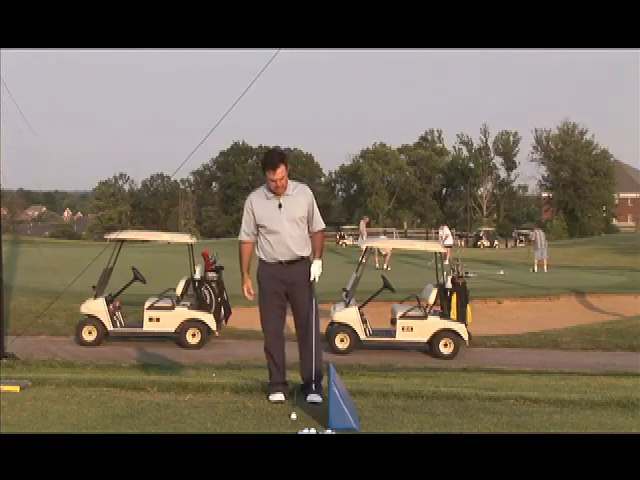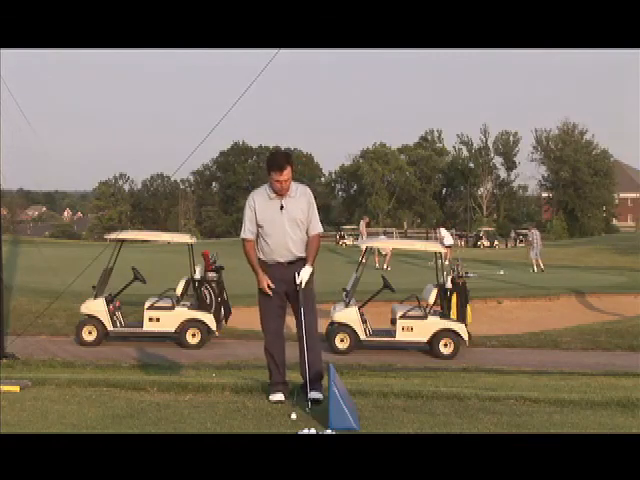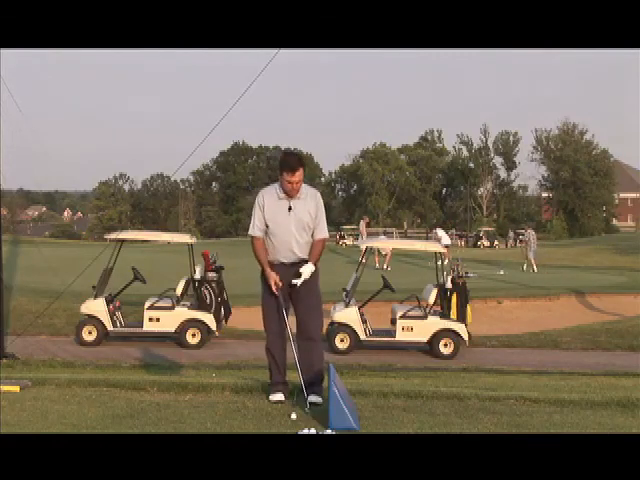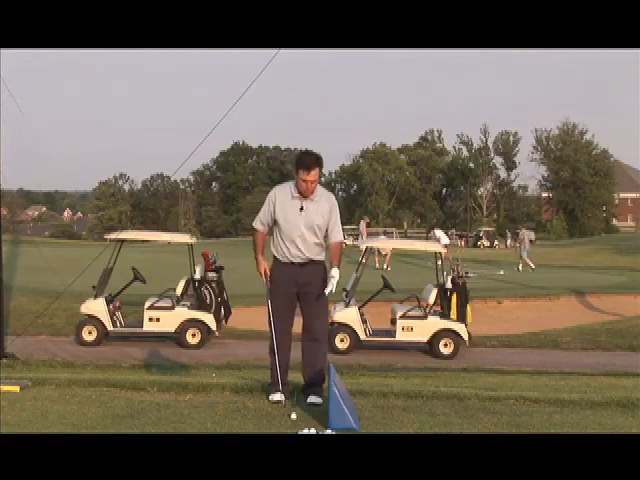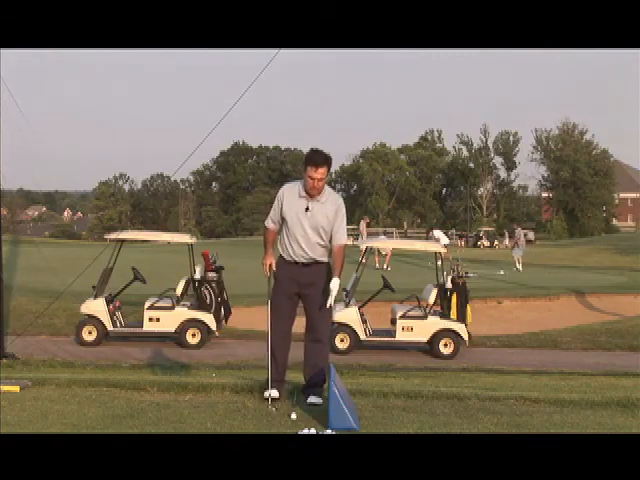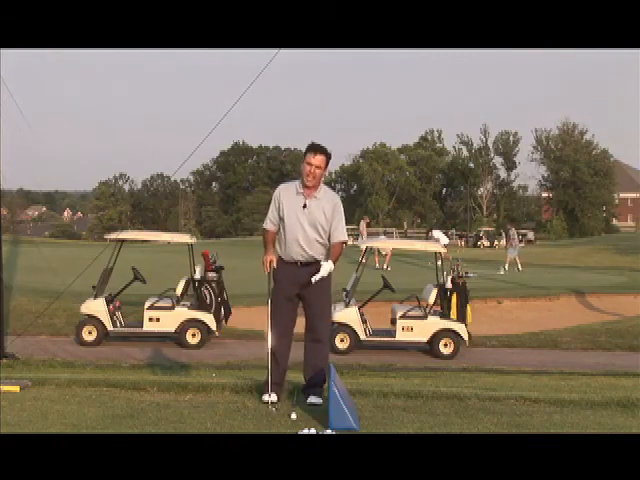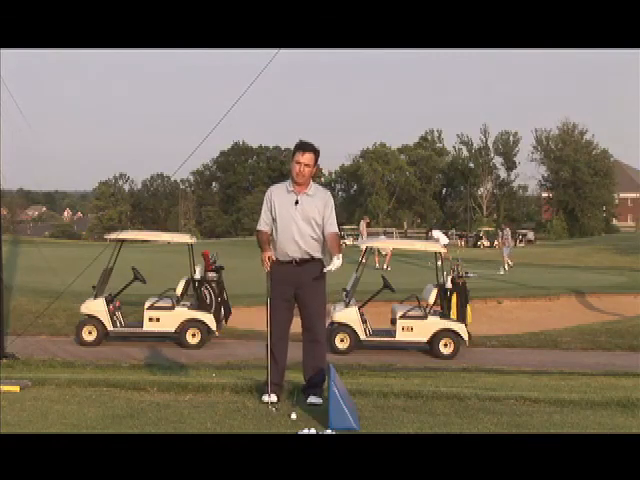
dt=0.3s
person 1, frame 1
left shoulder: (304, 193)
right shoulder: (254, 200)
left elbow: (317, 229)
right elbow: (247, 240)
left wrist: (317, 259)
right wrist: (245, 276)
left hip: (301, 268)
right hip: (269, 271)
left knee: (308, 327)
right knee: (272, 330)
left ankle: (312, 384)
right ankle: (277, 385)
person 1, frame 2
left shoulder: (305, 194)
right shoulder: (255, 199)
left elbow: (314, 233)
right elbow: (248, 239)
left wrist: (309, 266)
right wrist: (259, 273)
left hip: (299, 269)
right hip: (270, 271)
left knee: (309, 327)
right knee: (272, 331)
left ankle: (313, 384)
right ankle: (277, 385)
person 1, frame 3
left shoulder: (314, 197)
right shoulder: (265, 197)
left elbow: (320, 236)
right elbow: (257, 236)
left wrist: (311, 264)
right wrist: (268, 270)
left hip: (305, 271)
right hip: (274, 271)
left knee: (311, 330)
right knee: (274, 331)
left ankle: (313, 387)
right ankle: (278, 385)
person 1, frame 4
left shoulder: (328, 200)
right shoulder: (277, 194)
left elbow: (335, 239)
right elbow: (261, 227)
left wrist: (335, 268)
right wrist: (259, 257)
left hip: (314, 271)
right hip: (282, 269)
left knee: (316, 331)
right knee: (280, 330)
left ankle: (313, 387)
right ankle: (279, 385)
person 1, frame 5
left shoulder: (335, 202)
right shoulder: (286, 193)
left elbow: (338, 243)
right elbow: (272, 225)
left wrist: (335, 278)
right wrist: (268, 252)
left hip: (318, 272)
right hip: (287, 268)
left knee: (319, 332)
right knee: (279, 327)
left ankle: (314, 388)
right ankle: (275, 383)
person 1, frame 6
left shoulder: (332, 200)
right shoulder: (283, 192)
left elbow: (338, 239)
right elbow: (270, 226)
left wrist: (330, 262)
right wrist: (269, 250)
left hip: (317, 271)
right hip: (286, 269)
left knee: (318, 332)
right knee: (279, 329)
left ankle: (314, 388)
right ankle: (274, 386)
person 1, frame 7
left shoulder: (324, 196)
right shoulder: (274, 193)
left elbow: (330, 232)
right elbow: (263, 228)
left wrist: (336, 255)
right wrist: (265, 249)
left hip: (312, 270)
right hip: (280, 269)
left knee: (315, 330)
right knee: (277, 329)
left ankle: (314, 388)
right ankle: (273, 387)
